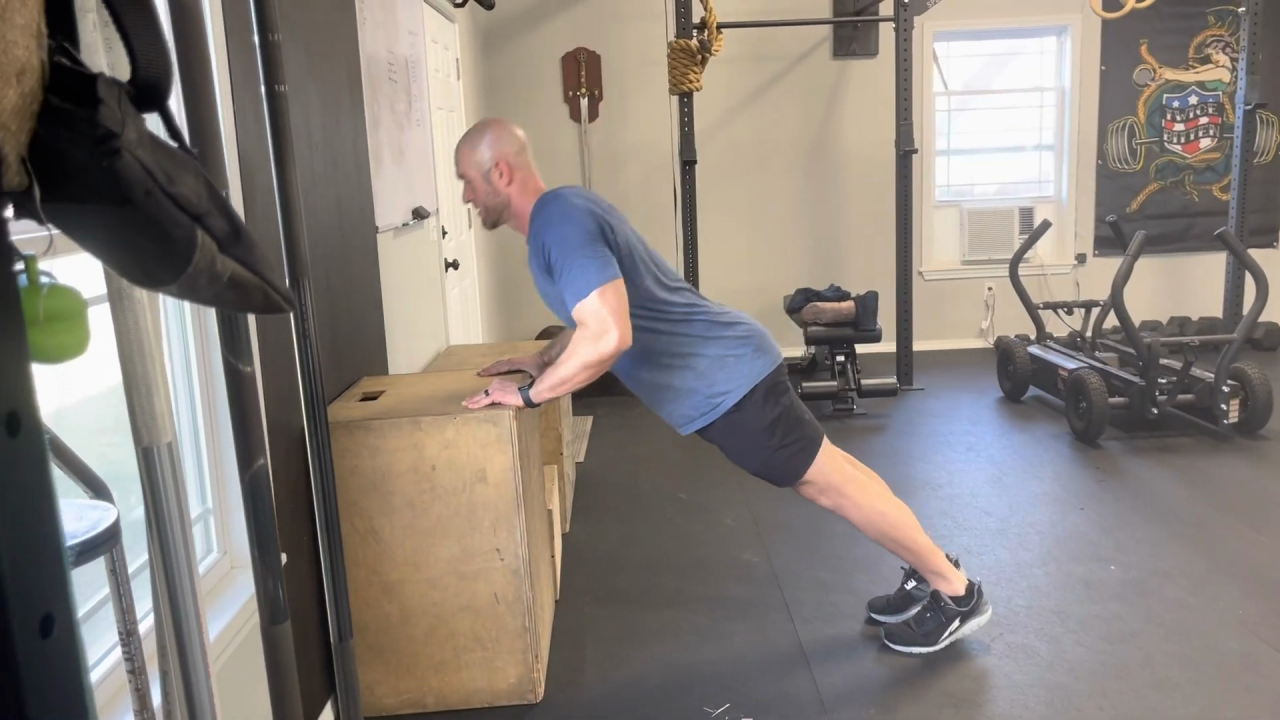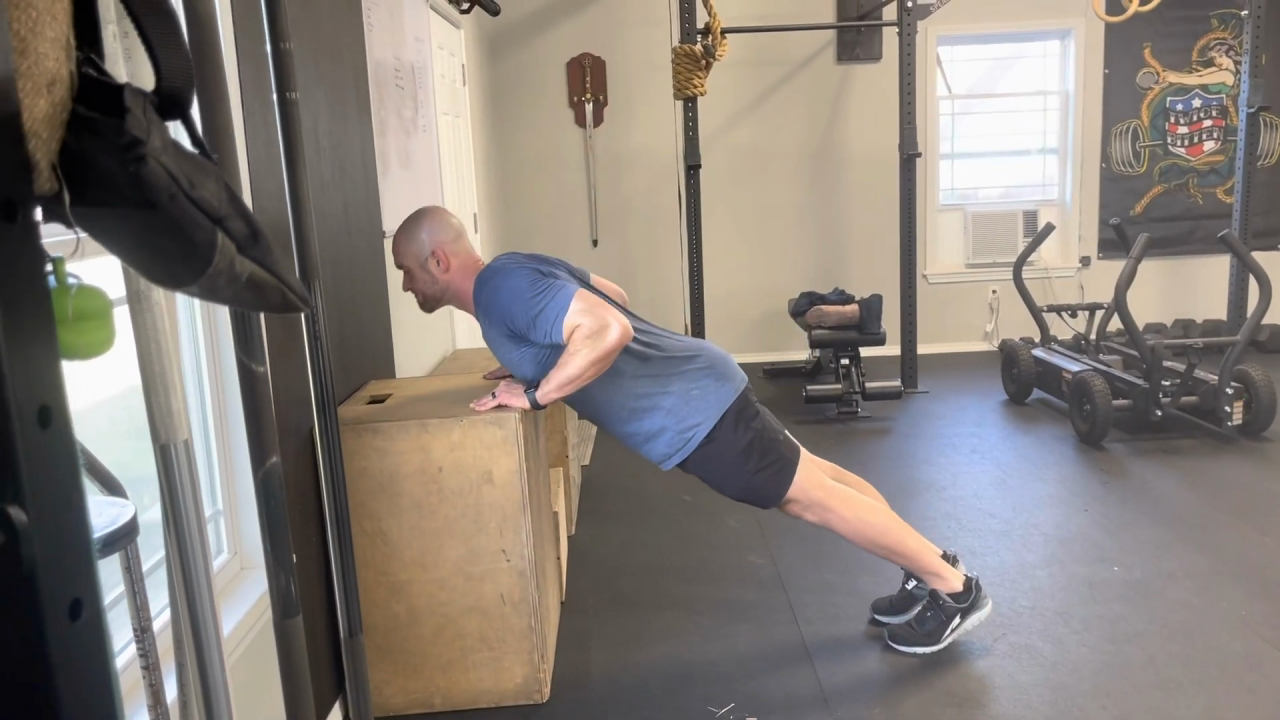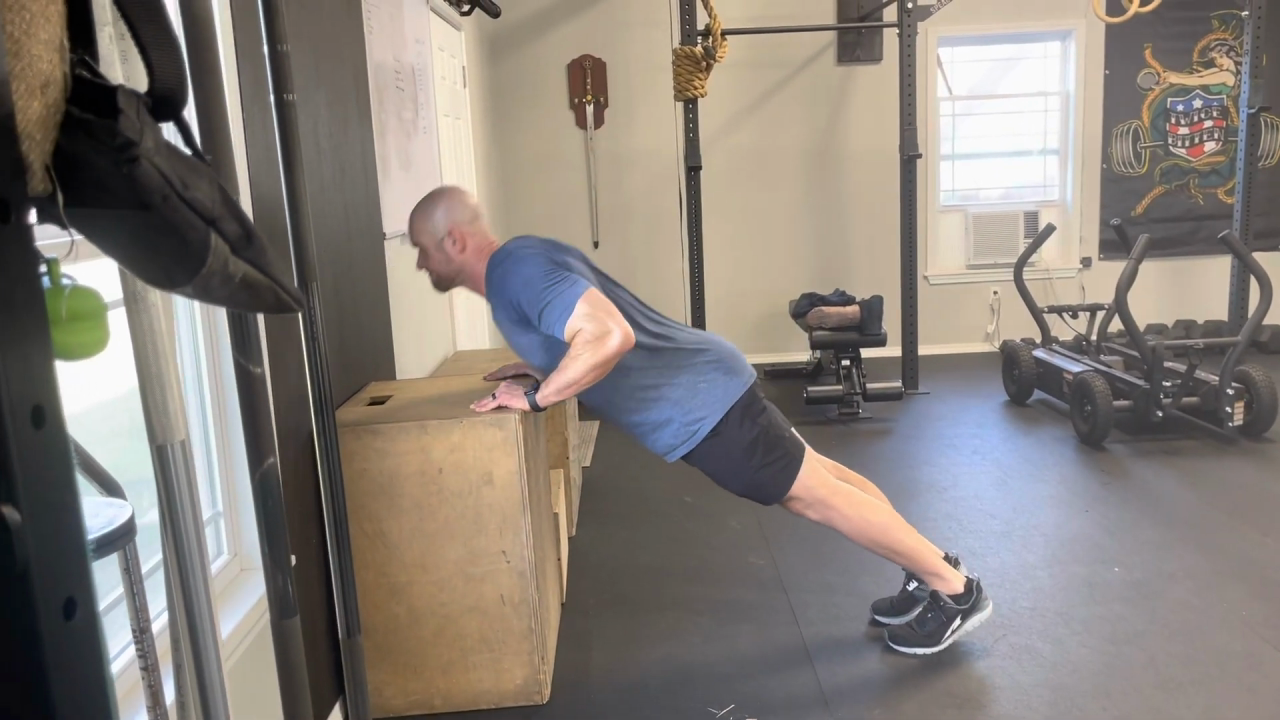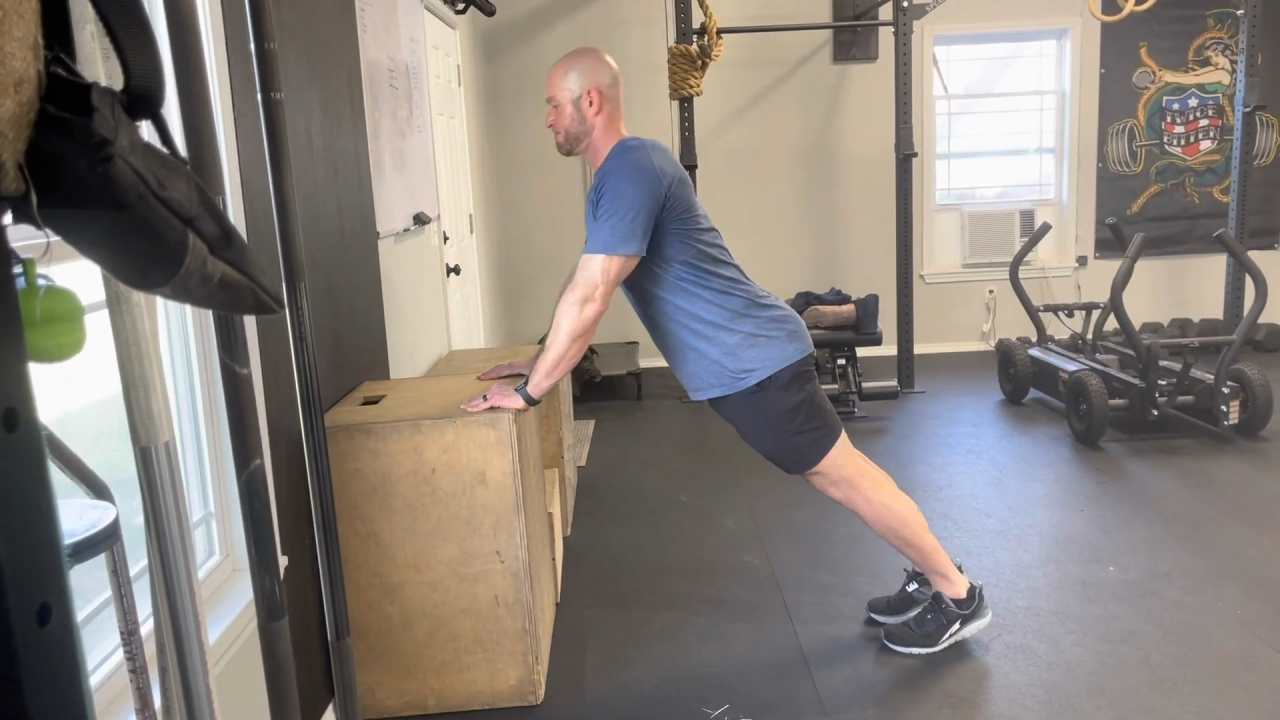
dt=0.5s
person 1, frame 1
left shoulder: (559, 224)
right shoulder: (563, 210)
left elbow: (610, 337)
left wrist: (528, 393)
right wrist: (543, 357)
left hip: (723, 380)
right hip: (729, 363)
left knee: (830, 482)
right knee: (830, 471)
left ankle: (957, 593)
right ankle: (929, 575)
person 1, frame 2
left shoulder: (502, 290)
right shoulder: (512, 270)
left elbow: (610, 331)
left wrist: (534, 395)
right wrist: (533, 367)
left hip: (692, 412)
right hip: (699, 387)
left knee: (815, 496)
right knee: (812, 479)
left ankle: (953, 588)
right ankle: (928, 569)
person 1, frame 3
left shoulder: (516, 271)
right shoulder: (524, 256)
left elbow: (611, 339)
left wrist: (535, 396)
right wrist: (540, 370)
left hip: (698, 406)
right hip: (702, 385)
left knee: (819, 495)
right knee: (817, 475)
left ankle: (954, 589)
right ankle: (931, 568)
person 1, frame 4
left shoulder: (630, 170)
right shoulder: (634, 162)
left elbow: (589, 300)
right elbow: (591, 288)
left wrist: (528, 392)
right wrist: (543, 362)
left hip: (749, 362)
right hip: (750, 353)
left knee: (844, 476)
right knee: (841, 470)
left ankle: (957, 595)
right ankle: (932, 578)
